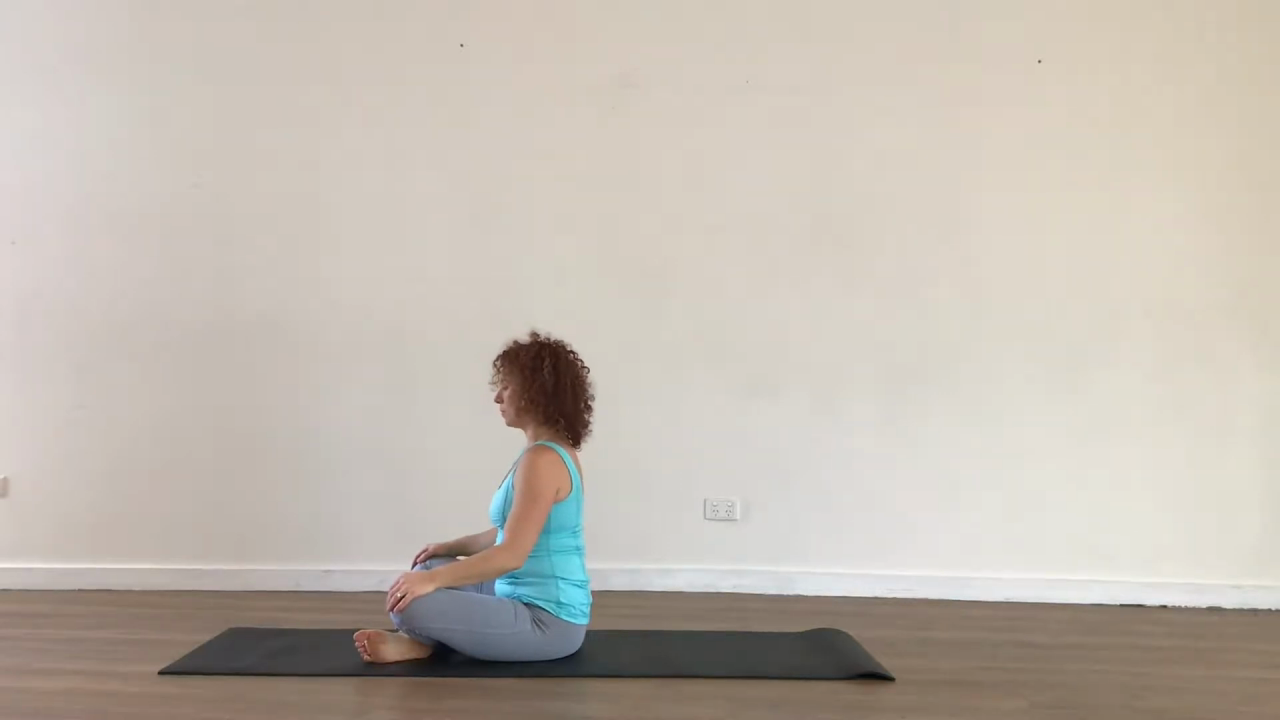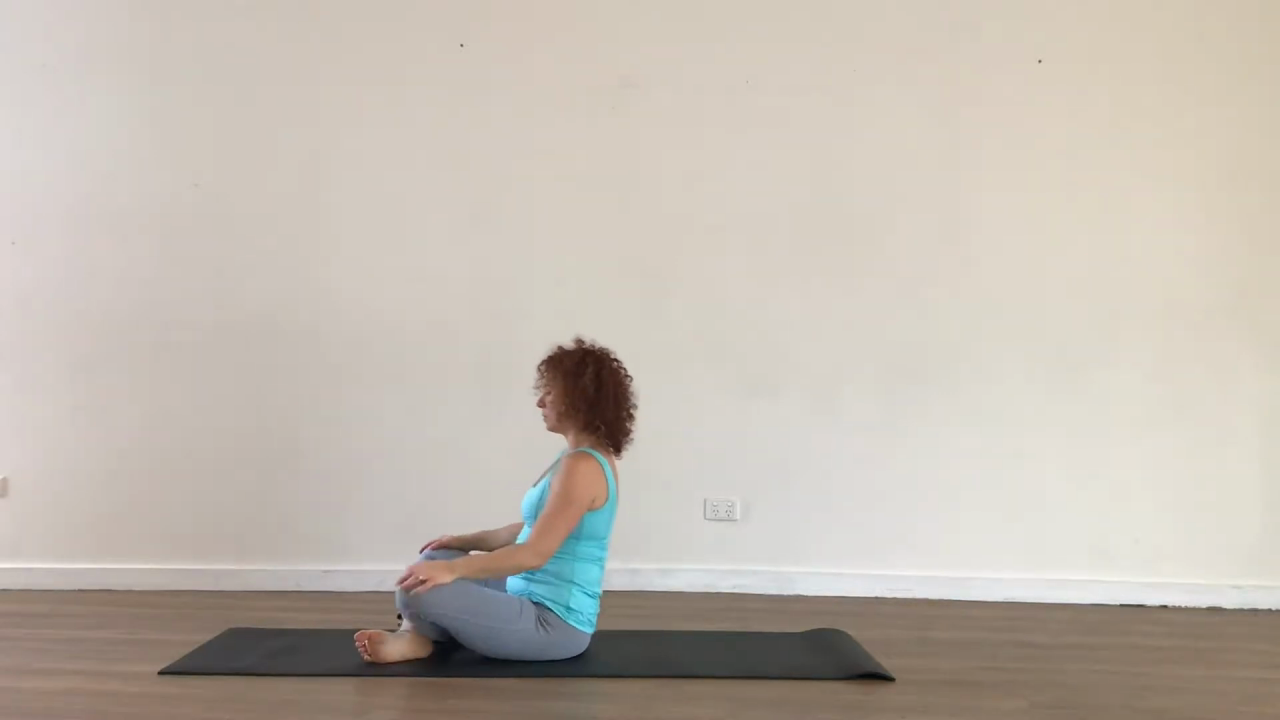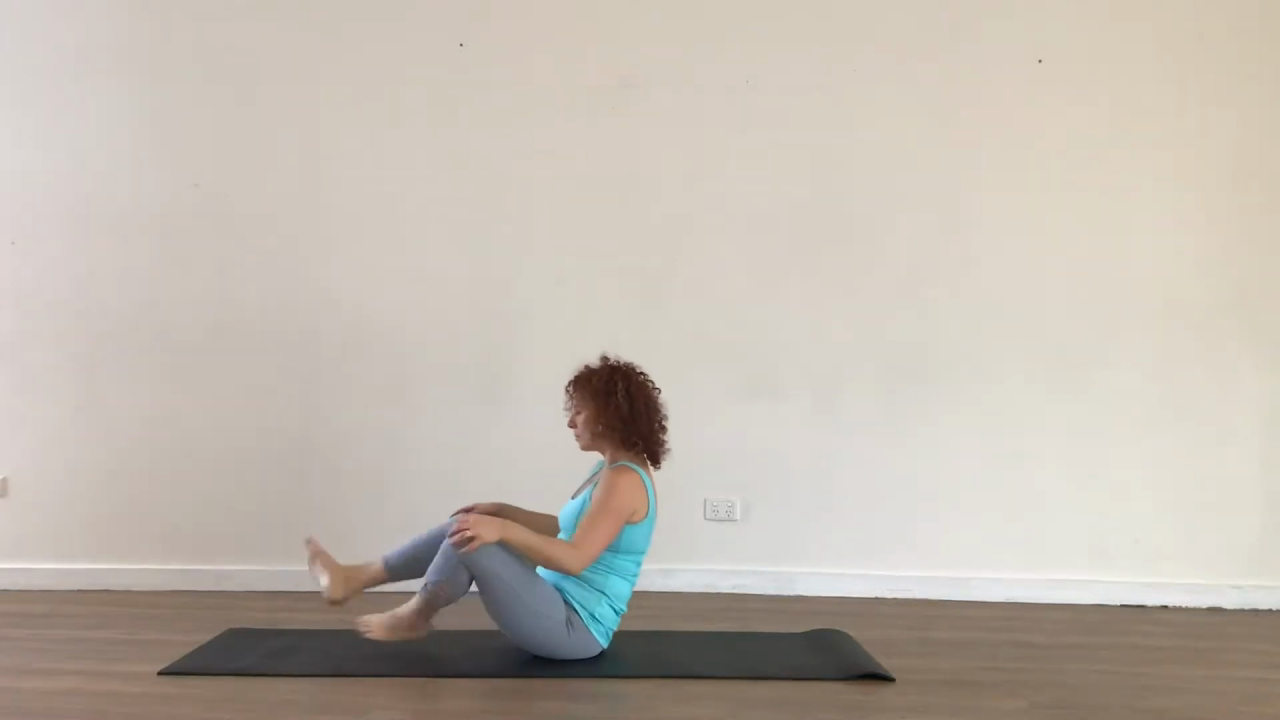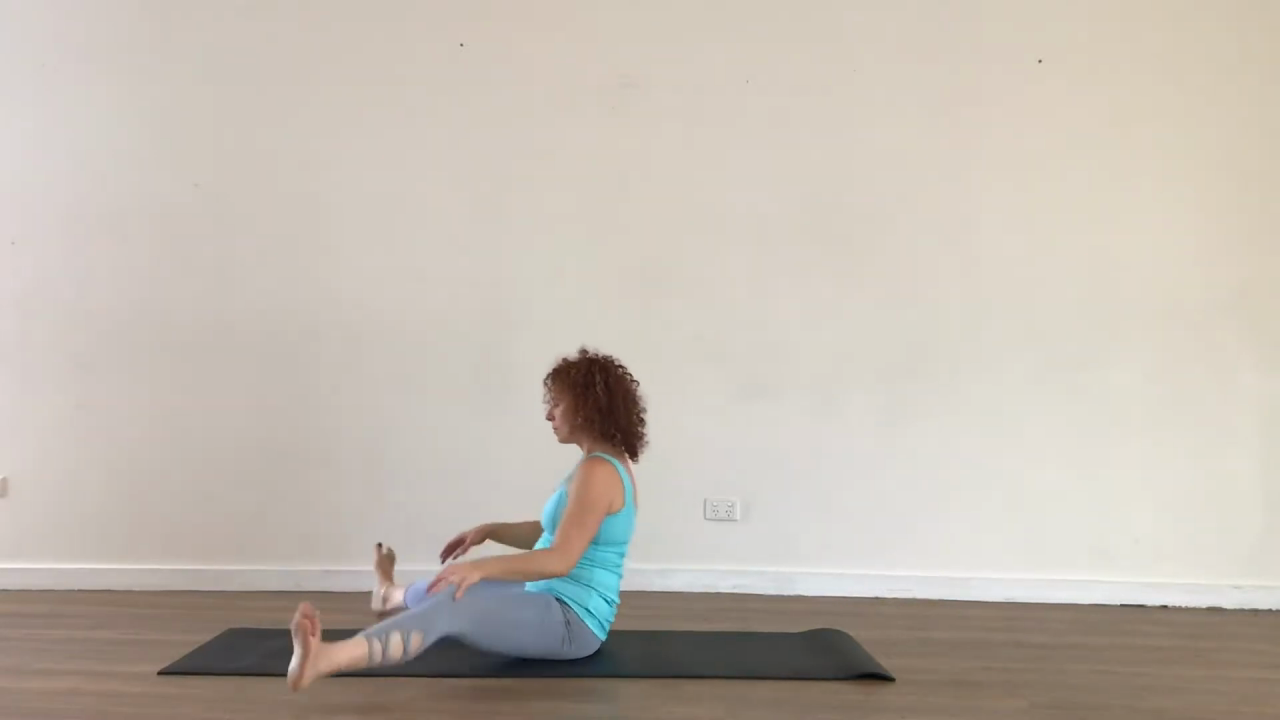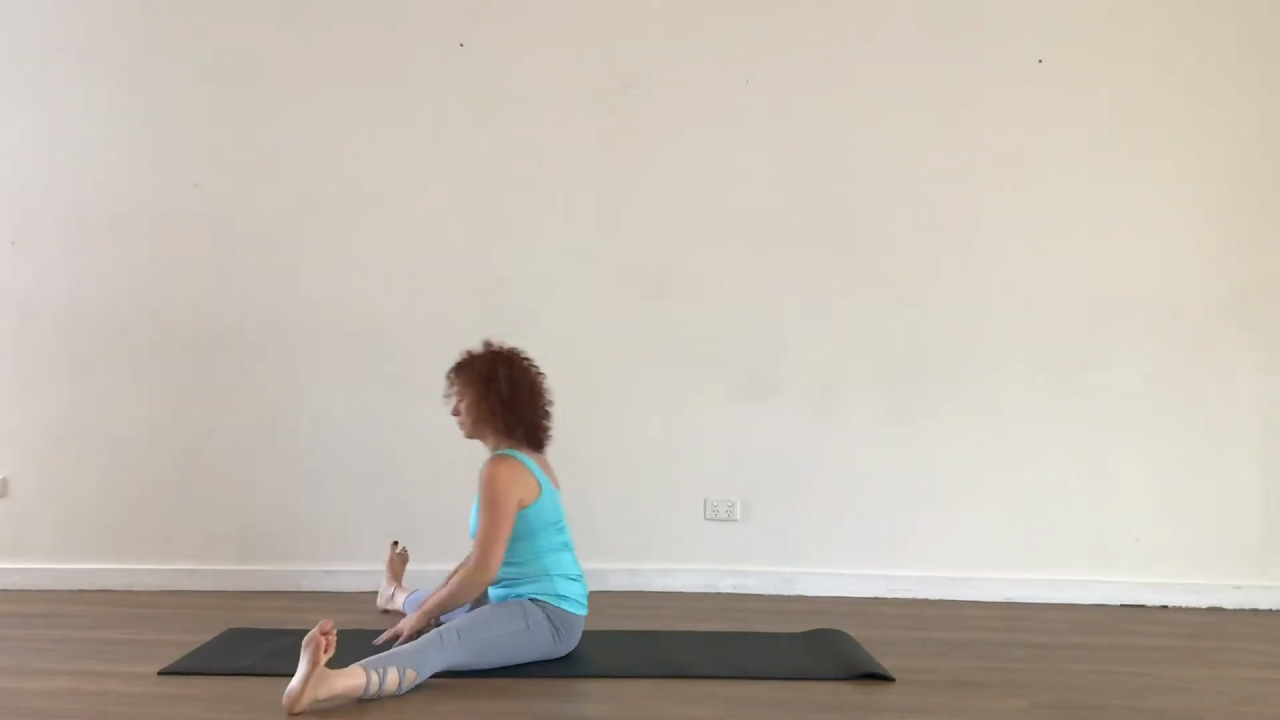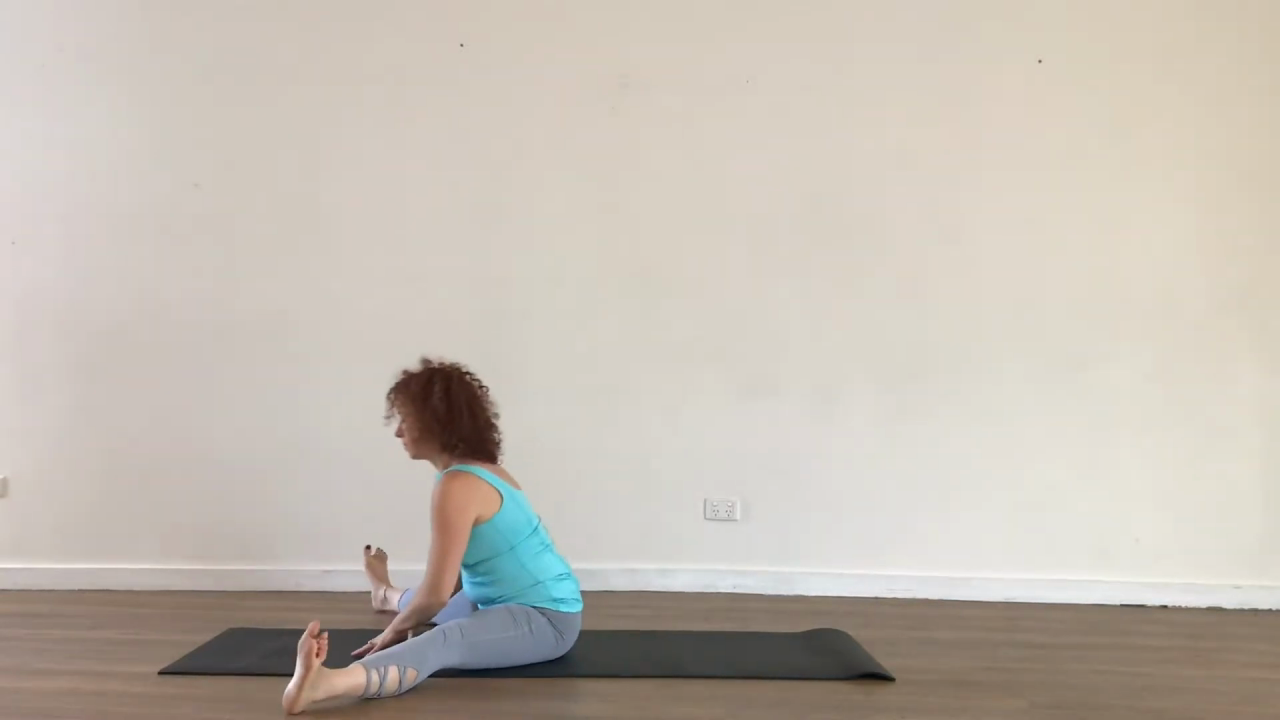
dt=0.4s
person 1, frame 1
left shoulder: (542, 460)
right shoulder: (555, 452)
left elbow: (511, 555)
right elbow: (512, 532)
left wrist: (433, 580)
right wrist: (451, 547)
left hip: (547, 623)
right hip: (533, 603)
left knee: (412, 605)
right knee: (429, 567)
left ankle: (419, 641)
person 1, frame 2
left shoulder: (582, 467)
right shoulder: (584, 458)
left elbow: (535, 554)
right elbow: (533, 529)
left wrist: (453, 569)
right wrist: (464, 541)
left hip: (553, 626)
right hip: (538, 606)
left knee: (419, 581)
right knee: (433, 555)
left ankle: (420, 637)
person 1, frame 3
left shoulder: (624, 481)
right shoulder: (612, 469)
left elbow: (575, 558)
right elbow: (563, 531)
left wrist: (503, 529)
right wrist: (501, 511)
left hip: (573, 628)
right hip: (560, 608)
left knee: (471, 543)
right knee: (461, 530)
left ankle: (411, 619)
right ankle: (352, 581)
person 1, frame 4
left shoulder: (597, 472)
right shoulder: (604, 462)
left elbow: (561, 561)
right elbow: (550, 532)
left wrist: (480, 567)
right wrist: (488, 530)
left hip: (571, 623)
right hip: (560, 606)
left knee: (451, 609)
right knee: (461, 586)
left ankle: (323, 661)
right ankle: (394, 595)
person 1, frame 5
left shoulder: (501, 471)
right shoulder: (522, 458)
left elbow: (482, 570)
right elbow: (488, 555)
left wrist: (424, 614)
right wrist: (429, 605)
left hip: (549, 618)
right hip: (530, 601)
left knee: (442, 645)
right knee: (447, 600)
left ankle: (325, 685)
right ankle: (397, 595)
person 1, frame 6
left shoulder: (456, 487)
right shoulder: (480, 470)
left elbow: (436, 591)
right elbow: (449, 583)
left wrist: (397, 628)
right wrist: (405, 616)
left hip: (546, 620)
right hip: (523, 603)
left knee: (441, 644)
right knee: (447, 607)
left ankle: (323, 684)
right ankle: (389, 595)
